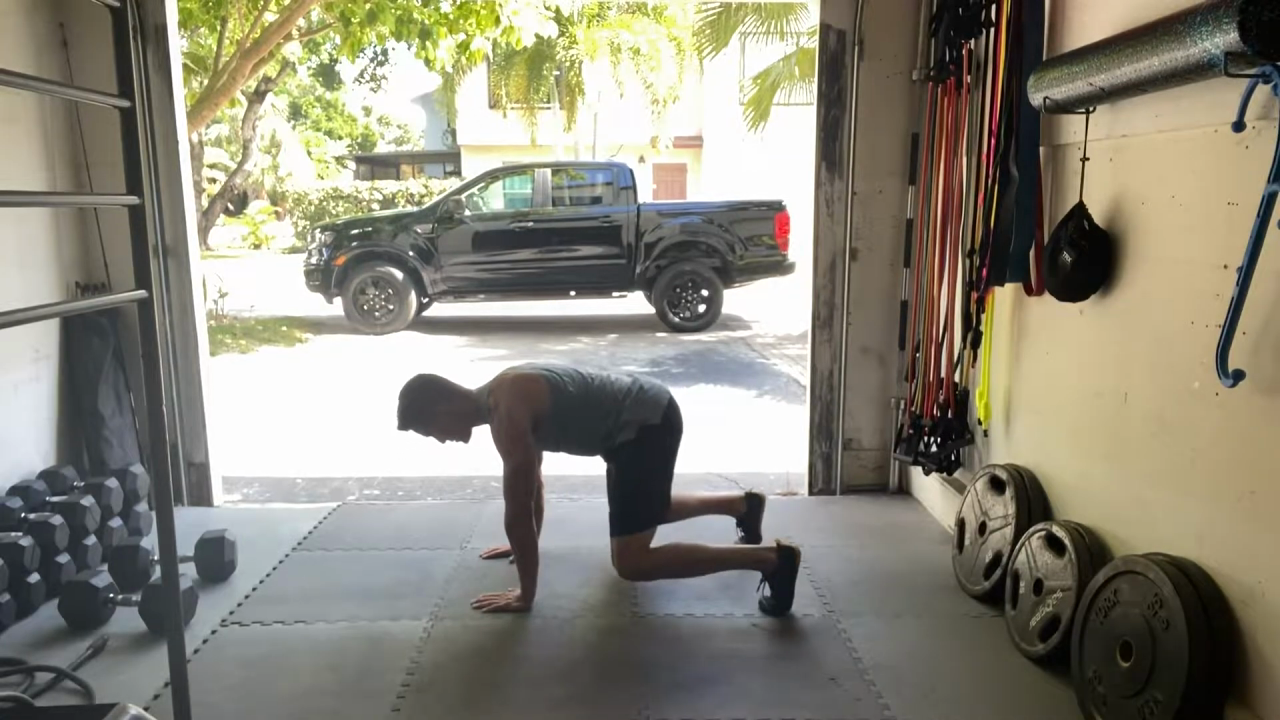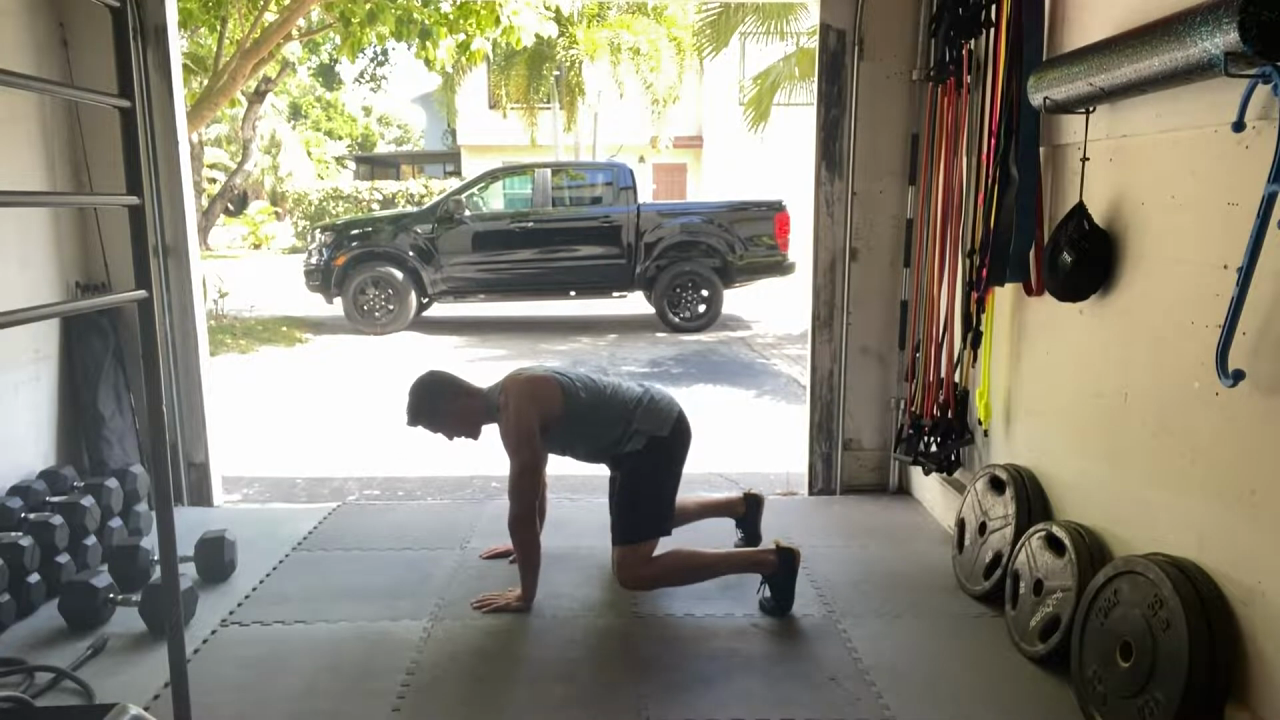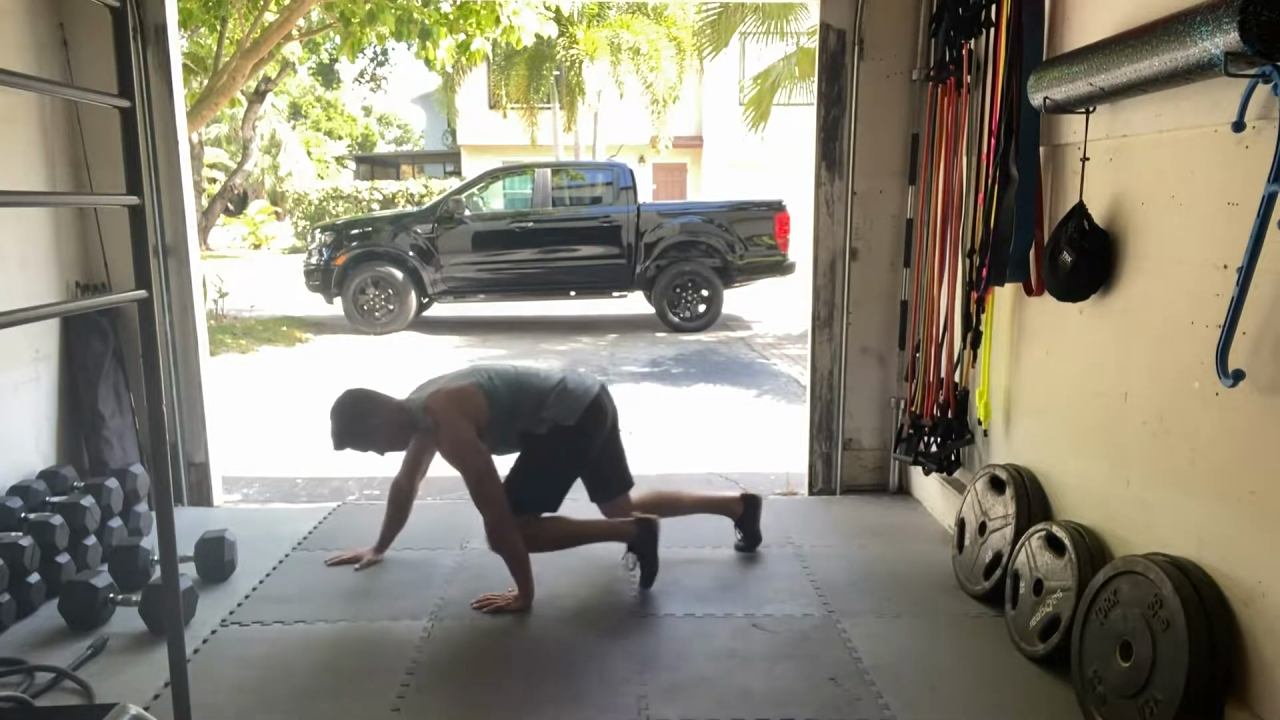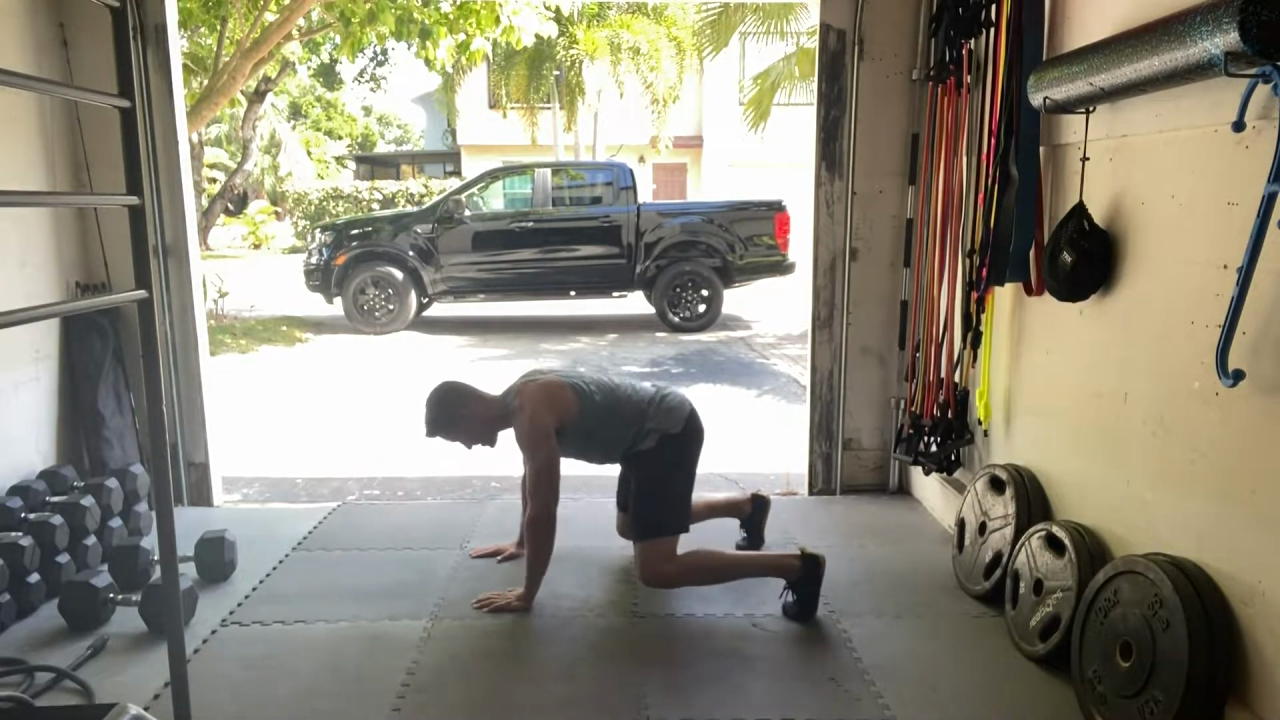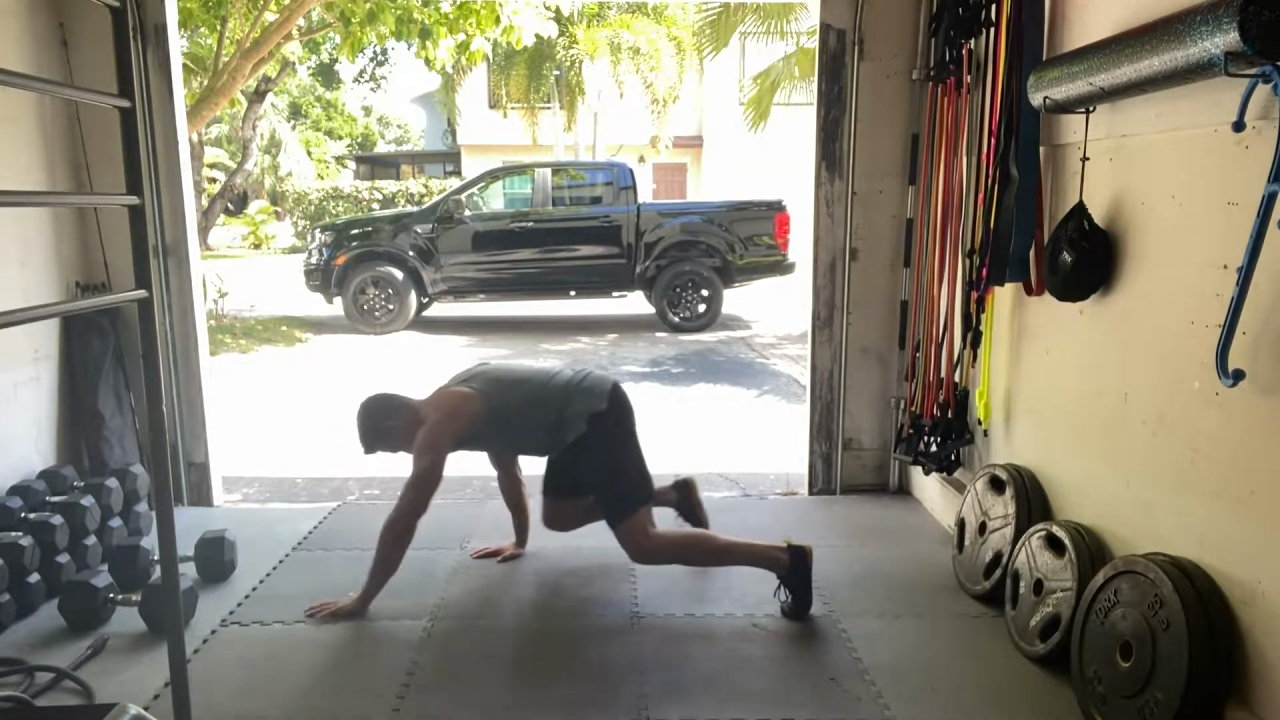
dt=1s
person 1, frame 1
left shoulder: (506, 414)
right shoulder: (502, 395)
left elbow: (518, 510)
right elbow: (533, 482)
left wrist: (525, 595)
right wrist: (527, 543)
left hip: (646, 423)
right hip: (644, 412)
left knee: (631, 562)
right knee: (644, 512)
left ankle: (771, 558)
right ankle: (742, 505)
person 1, frame 2
left shoulder: (515, 412)
right shoulder: (511, 395)
left elbow: (522, 511)
right elbow: (535, 482)
left wrist: (526, 594)
right wrist: (527, 543)
left hip: (655, 434)
right hip: (648, 425)
left knee: (631, 572)
right knee: (639, 519)
left ankle: (772, 561)
right ankle: (741, 506)
person 1, frame 3
left shoulder: (446, 424)
right shoulder: (421, 410)
left elbow: (497, 516)
right elbow: (406, 483)
left wrist: (525, 593)
right wrist: (377, 549)
left hip: (573, 417)
right hip: (585, 402)
left knee: (519, 530)
right knee: (621, 507)
left ankle: (634, 533)
right ankle: (740, 507)
person 1, frame 4
left shoulder: (530, 414)
right shoulder: (521, 400)
left elbow: (543, 510)
right elbow: (533, 478)
left wrist: (527, 594)
right wrist: (520, 543)
left hip: (668, 434)
right hip: (655, 431)
left knee: (657, 571)
right knee: (630, 527)
left ankle: (796, 566)
right ankle: (748, 505)
person 1, frame 5
left shoulder: (437, 425)
right shoulder: (457, 403)
left elbow: (404, 519)
right elbow: (505, 462)
left wrist: (363, 600)
right wrist: (519, 539)
left hip: (595, 414)
right hip: (584, 409)
left knee: (645, 545)
right knee: (559, 517)
left ankle: (784, 558)
right ankle: (672, 495)
